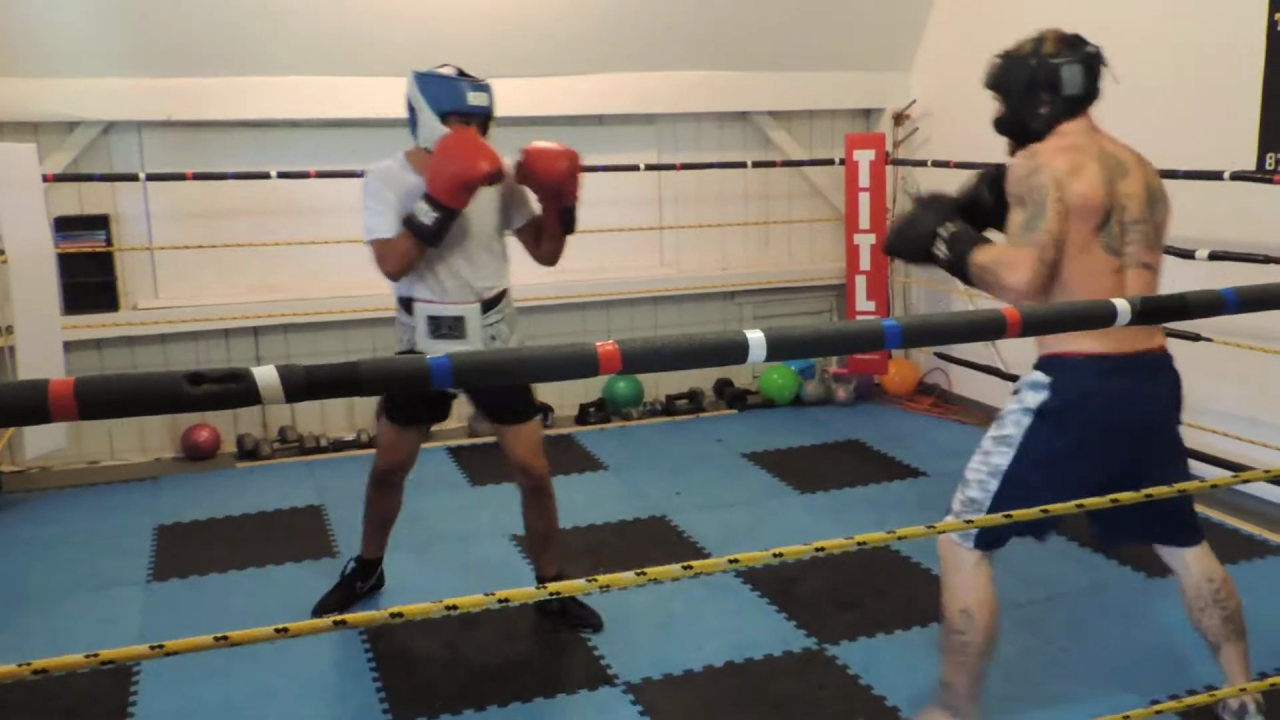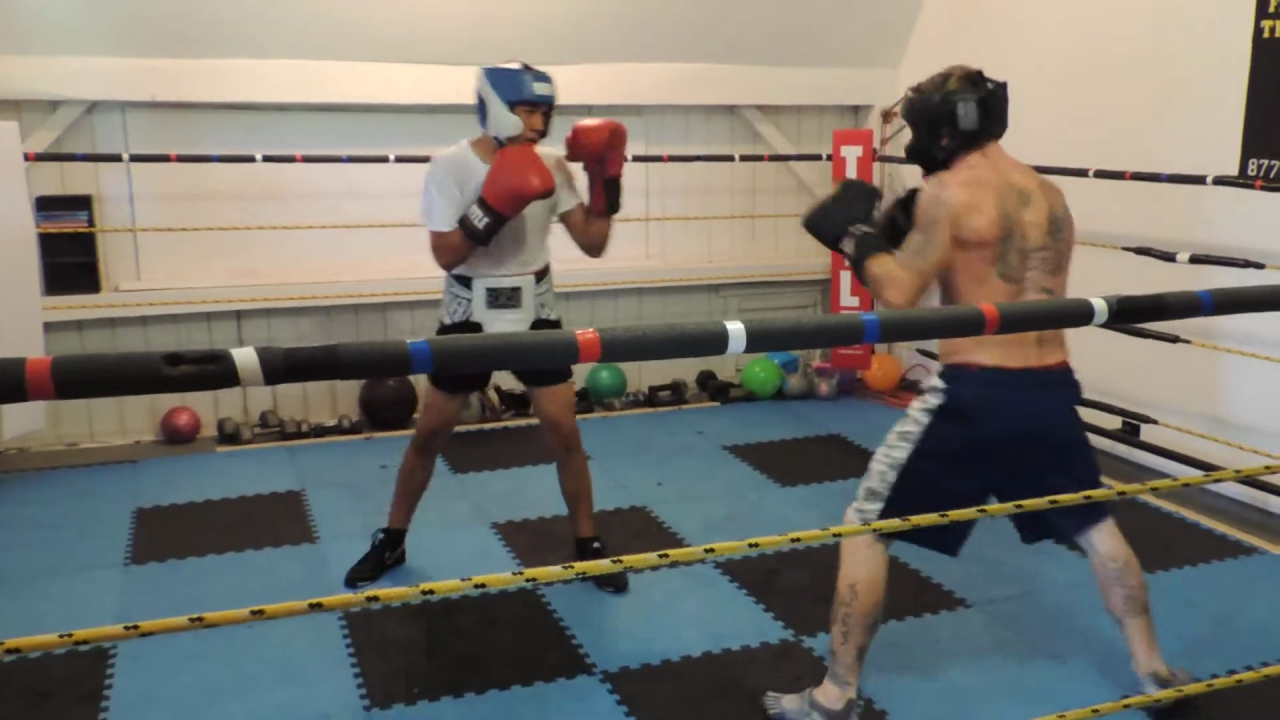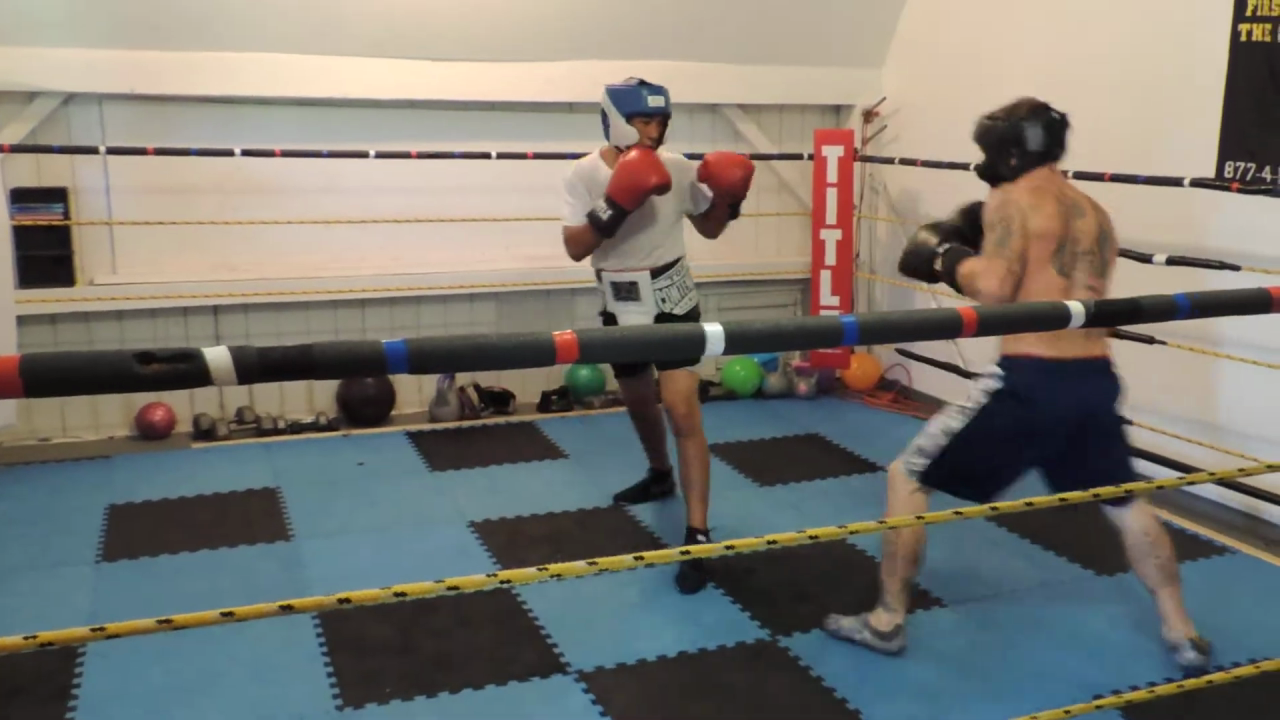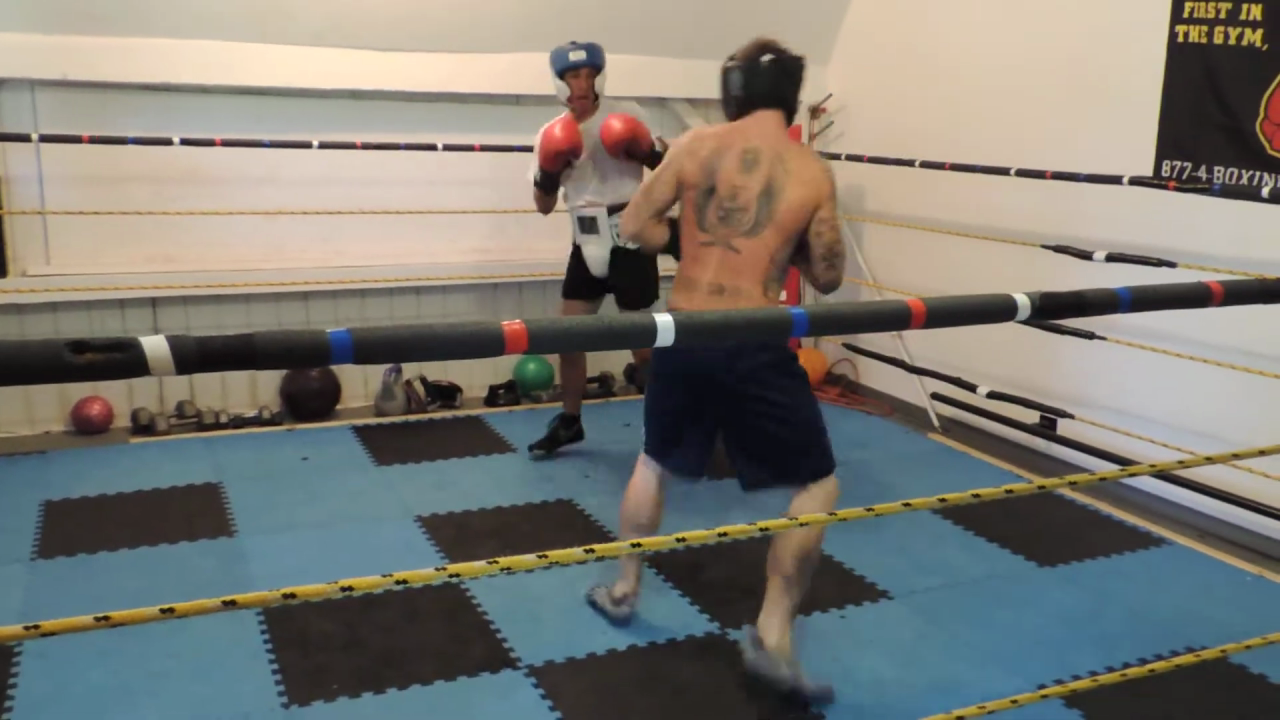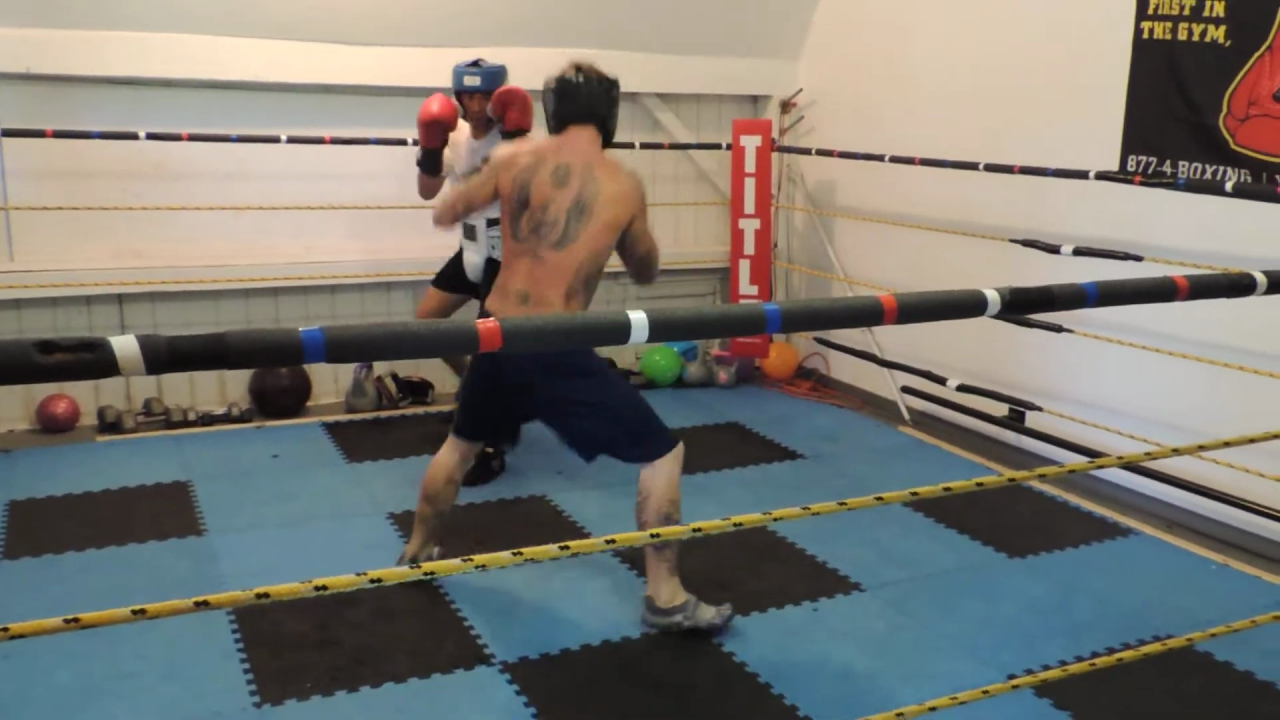
dt=1s
person 1, frame 1
left shoulder: (1045, 161)
right shoulder: (1142, 172)
left elbow: (1017, 279)
left wrist: (948, 241)
right wrist: (1005, 205)
left hip: (1073, 387)
right hip: (1150, 380)
left knee: (962, 547)
right knee: (1181, 542)
person 1, frame 2
left shoulder: (951, 192)
right shoulder: (1050, 193)
left elbow: (897, 293)
left wrist: (857, 238)
left hip: (973, 394)
right hip: (1049, 391)
left knee: (863, 530)
right knee: (1095, 527)
right ankle: (1149, 667)
person 1, frame 3
left shoulder: (1013, 199)
right shoulder: (1094, 214)
left elbow: (993, 286)
left wrist: (946, 256)
right wrist: (979, 242)
left hip: (1028, 382)
right hip: (1091, 383)
left knee: (906, 478)
right knee: (1126, 506)
left ankle: (888, 619)
right ankle: (1181, 633)
person 1, frame 4
left shoulder: (693, 146)
right shoulder: (813, 172)
left elbow: (634, 228)
right elbow: (826, 279)
left hip: (685, 339)
right hip: (754, 348)
left knee: (654, 466)
right knee: (817, 488)
left ankle: (621, 589)
right ankle: (771, 640)
person 1, frame 5
left shoulder: (514, 158)
right shoulder: (624, 185)
left elbow: (447, 215)
right elbow: (646, 271)
left wrist: (479, 183)
right hip: (556, 352)
left knee: (460, 444)
right knee: (662, 455)
left ankle: (418, 549)
right ankle: (665, 596)
person 2, frame 1
left shoulder: (500, 176)
right shoulder: (387, 180)
left elbow: (547, 253)
right elbow: (392, 265)
left wrist: (560, 200)
right wrist: (442, 199)
left hip: (493, 340)
right hip: (424, 345)
left knee: (533, 472)
right knee: (389, 468)
left ankle: (551, 585)
right ankle: (367, 569)
person 2, frame 2
left shoulder: (552, 167)
right shoulder: (450, 167)
left elbow: (594, 244)
right elbow: (447, 255)
left wrist: (607, 179)
right wrist: (494, 208)
left hip: (535, 314)
right hip: (470, 314)
left knee: (565, 434)
right knee: (430, 434)
left ankle: (589, 545)
right ankle: (391, 541)
person 2, frame 3
left shoulder: (676, 169)
right shoulder: (583, 174)
left elbow: (710, 228)
right elbow: (576, 248)
left wrist: (727, 199)
right wrist: (616, 202)
left hip: (671, 300)
right hip: (619, 305)
left knee: (682, 414)
right knee: (640, 403)
left ankle: (698, 535)
right ankle: (659, 474)
person 2, frame 4
left shoulder: (627, 120)
right shoulder: (552, 134)
right elbow: (544, 206)
left wrist: (648, 154)
right wrist: (548, 172)
left hip: (631, 241)
right hip: (587, 244)
left knee: (644, 345)
right ankle: (570, 423)
person 2, frame 5
left shoulder: (510, 136)
right shoulder: (454, 135)
right elbow: (427, 191)
left wrist: (521, 137)
right wrist: (429, 147)
right hip: (471, 247)
right knee: (426, 317)
left ankle: (494, 448)
right ankle: (469, 381)
